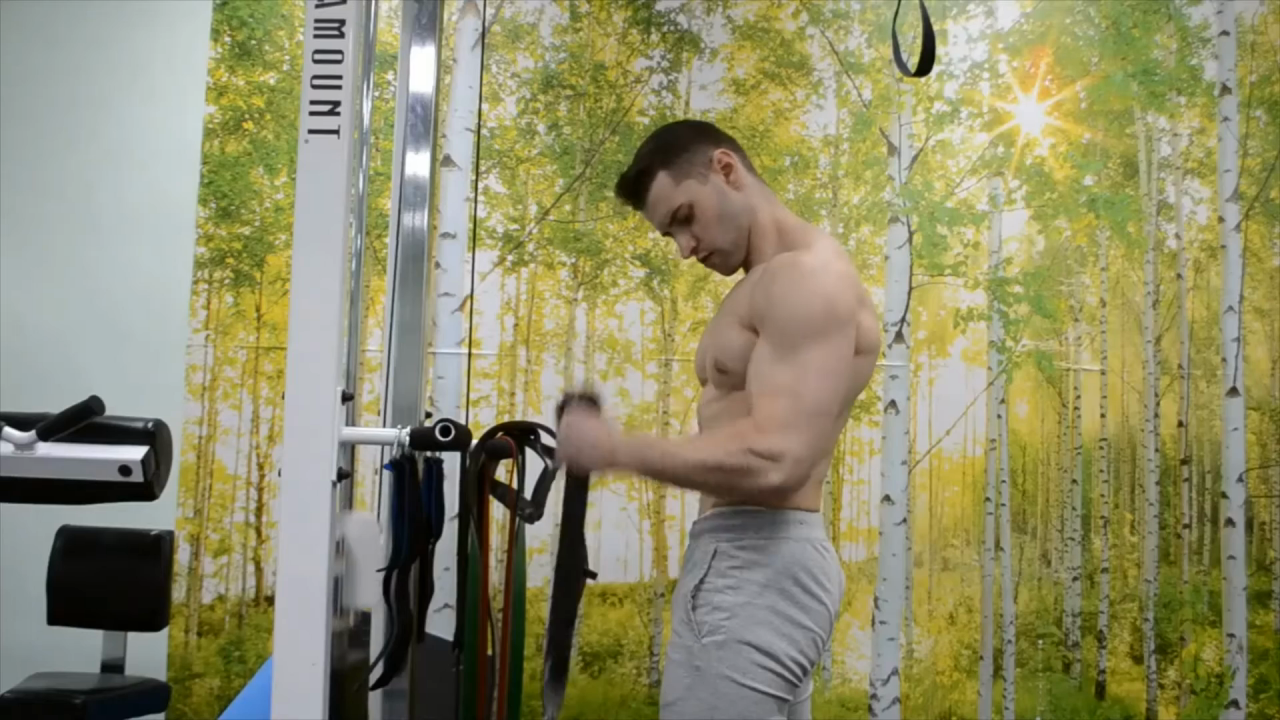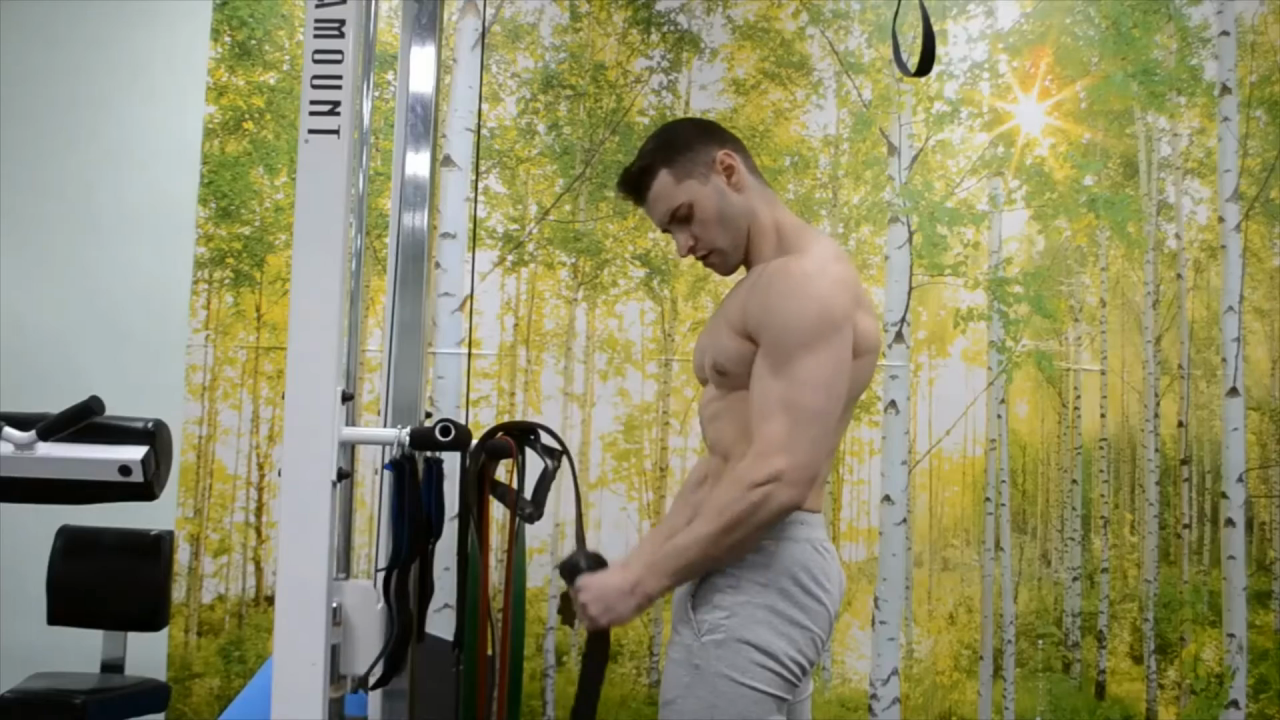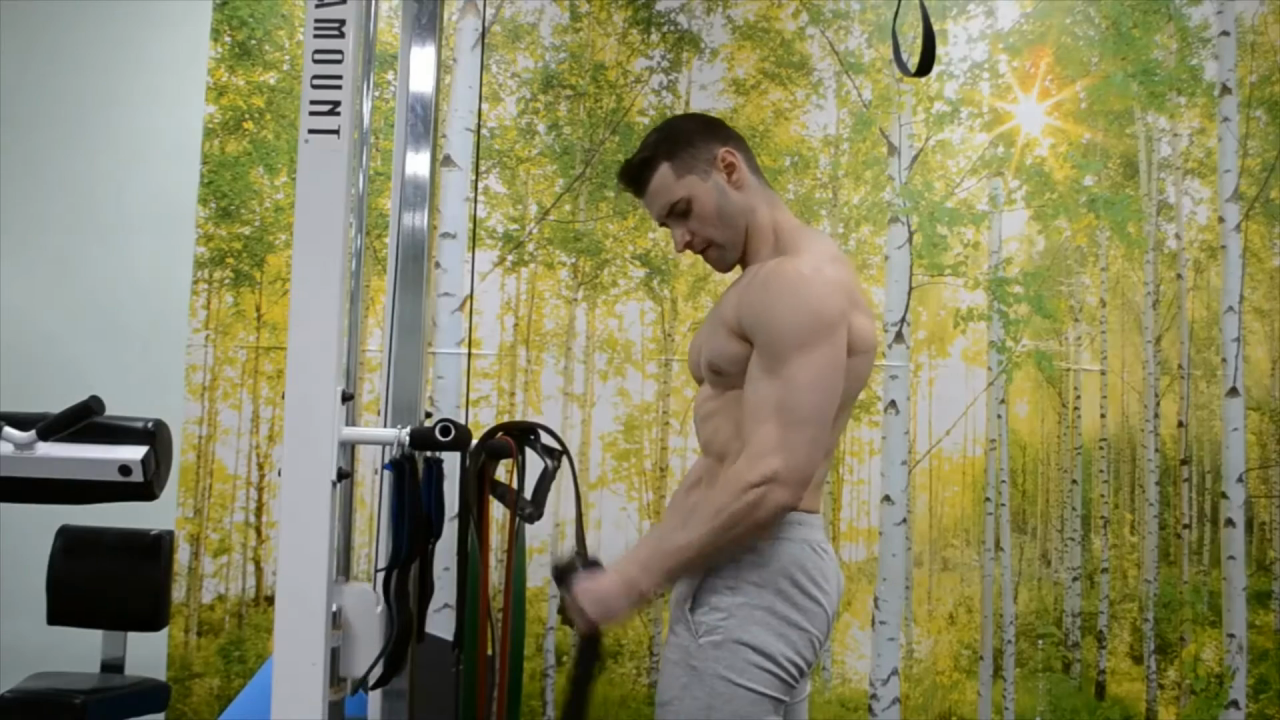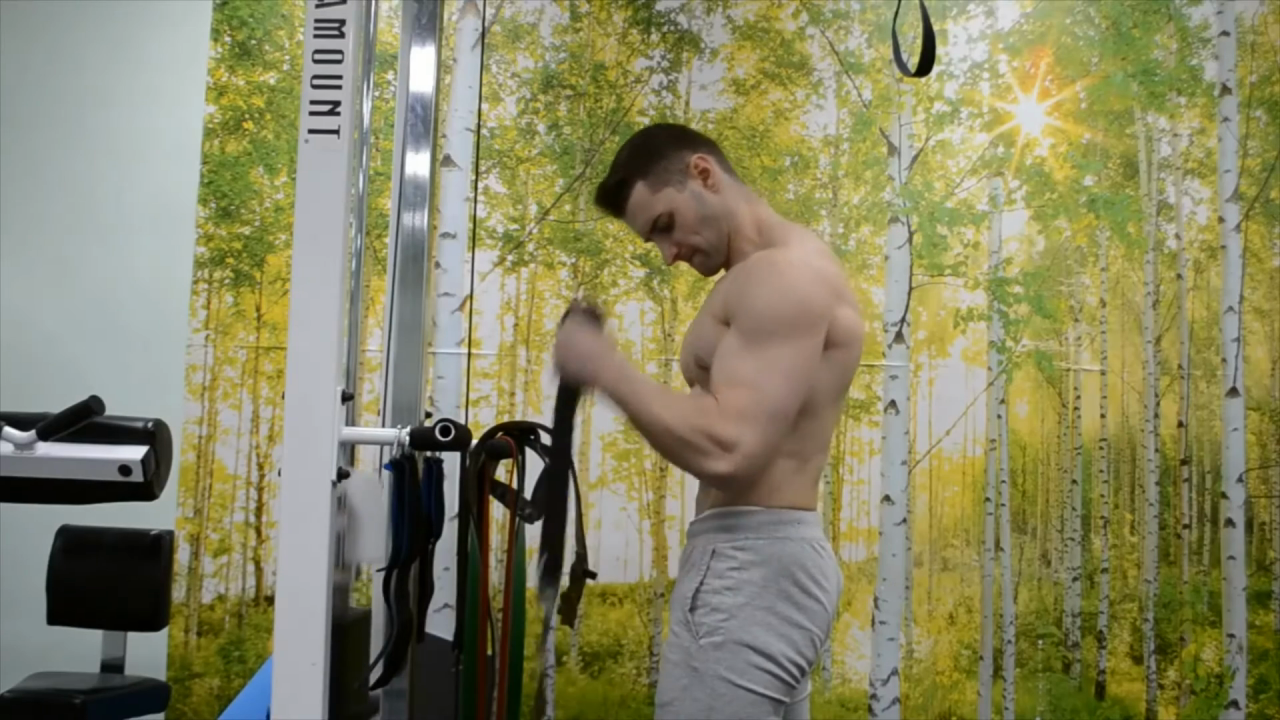
dt=0.4s
person 1, frame 1
left shoulder: (806, 276)
right shoulder: (770, 285)
left elbow: (772, 459)
left wrist: (616, 449)
right wrist: (633, 446)
left hip: (755, 567)
right hip: (757, 561)
person 1, frame 2
left shoulder: (804, 281)
right shoulder: (772, 287)
left elbow: (778, 477)
left wrist: (643, 580)
right wrist: (638, 561)
left hip: (757, 570)
right hip: (760, 565)
person 1, frame 3
left shoulder: (800, 281)
right shoulder: (770, 285)
left elbow: (773, 478)
left wrist: (635, 582)
right wrist: (634, 563)
left hip: (753, 570)
right hip: (757, 565)
person 1, frame 4
left shoulder: (784, 273)
right shoulder: (766, 279)
left elbow: (726, 447)
right elbow: (720, 437)
left wrist: (607, 367)
right wrist: (615, 374)
left hip: (751, 565)
right hip: (760, 561)
